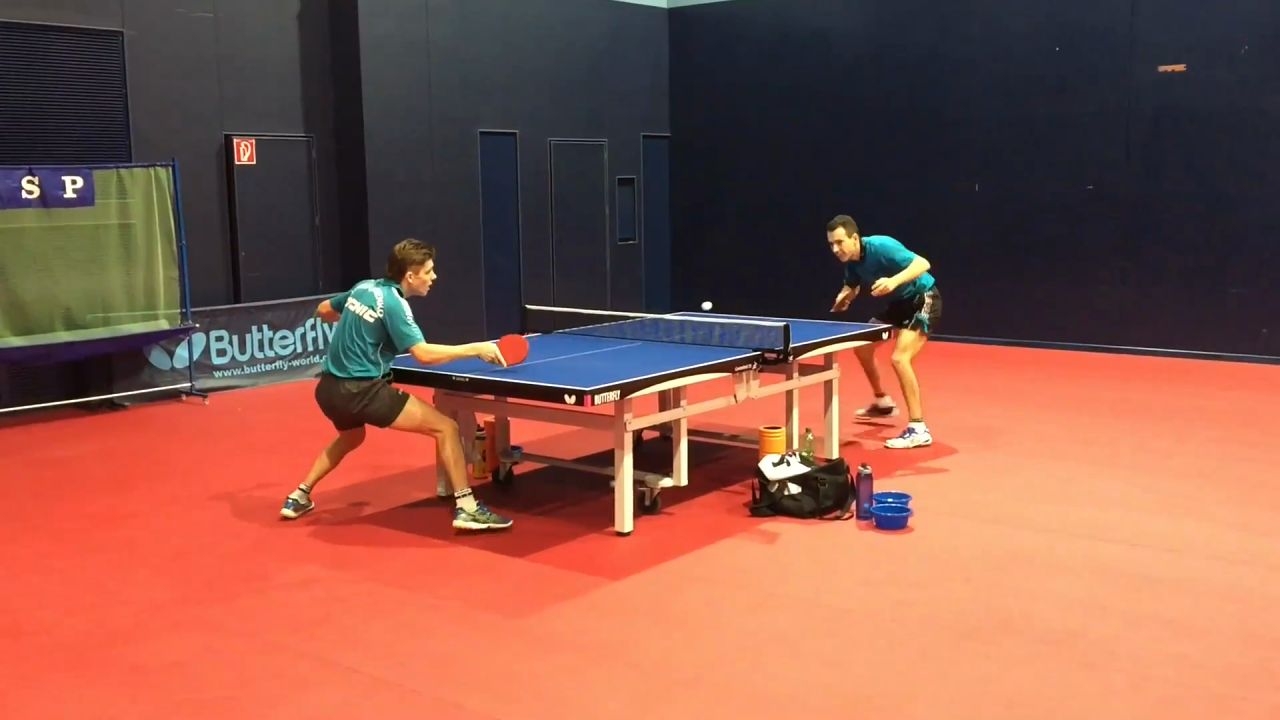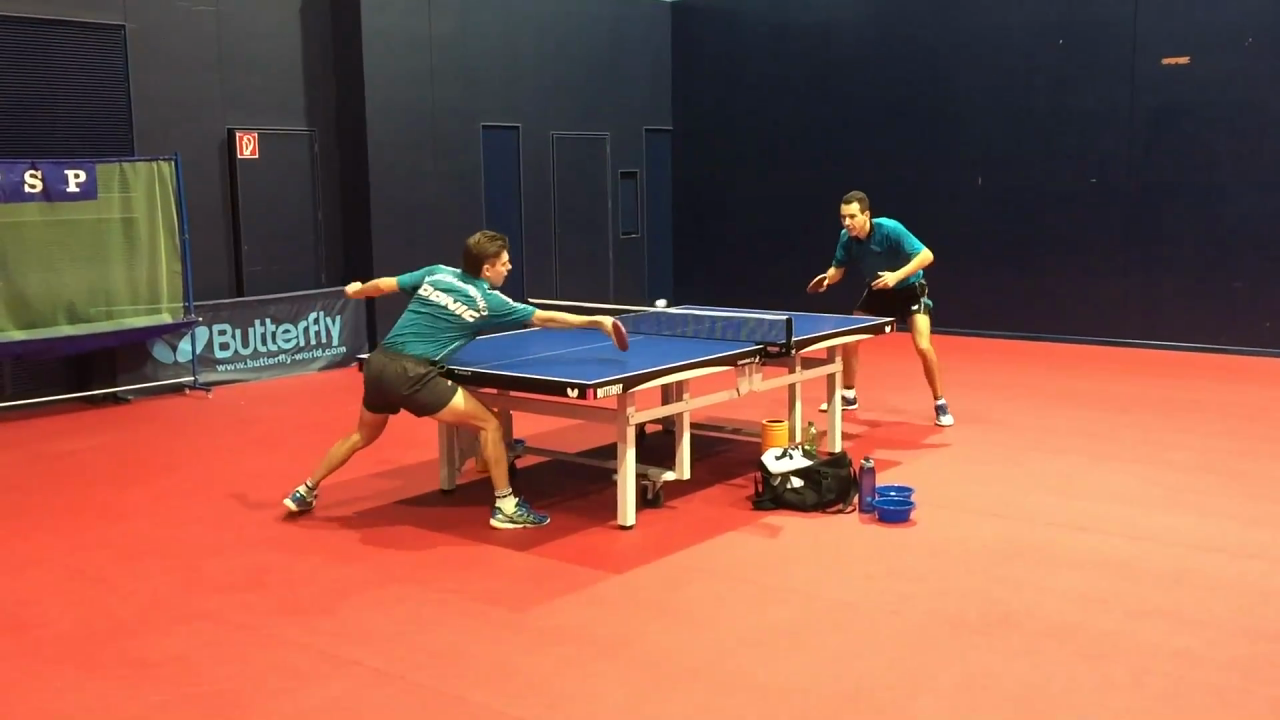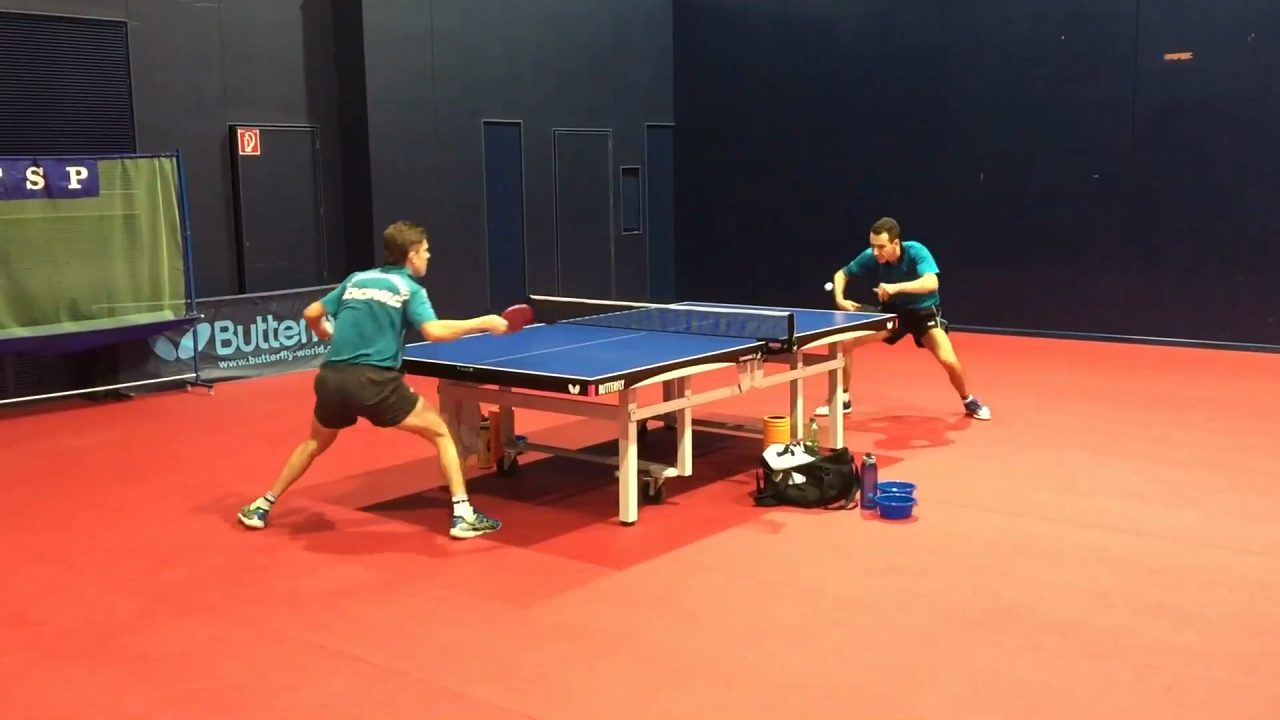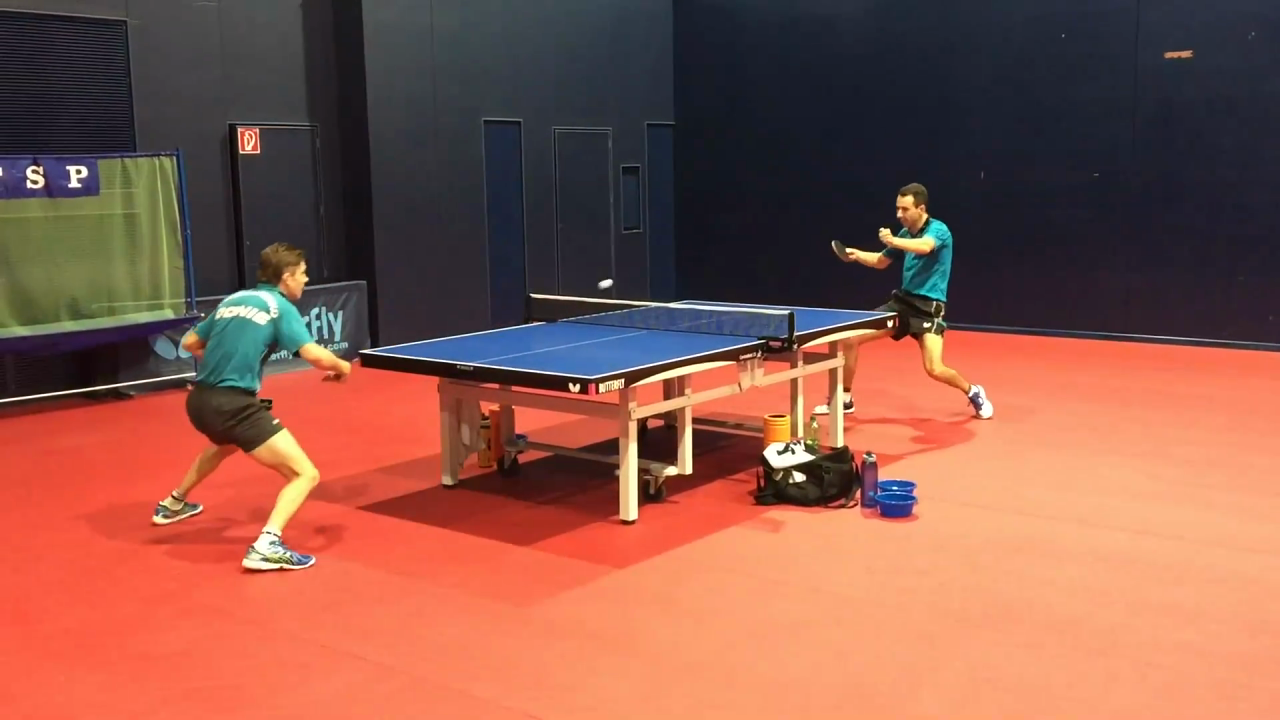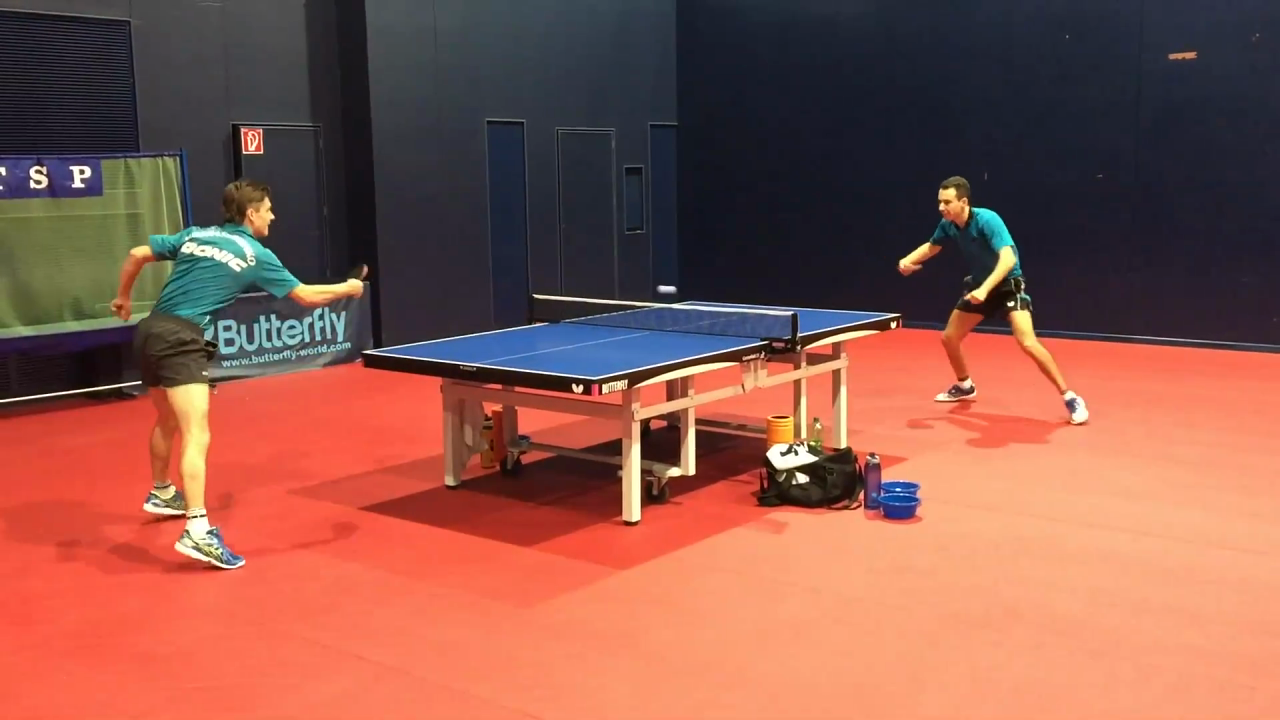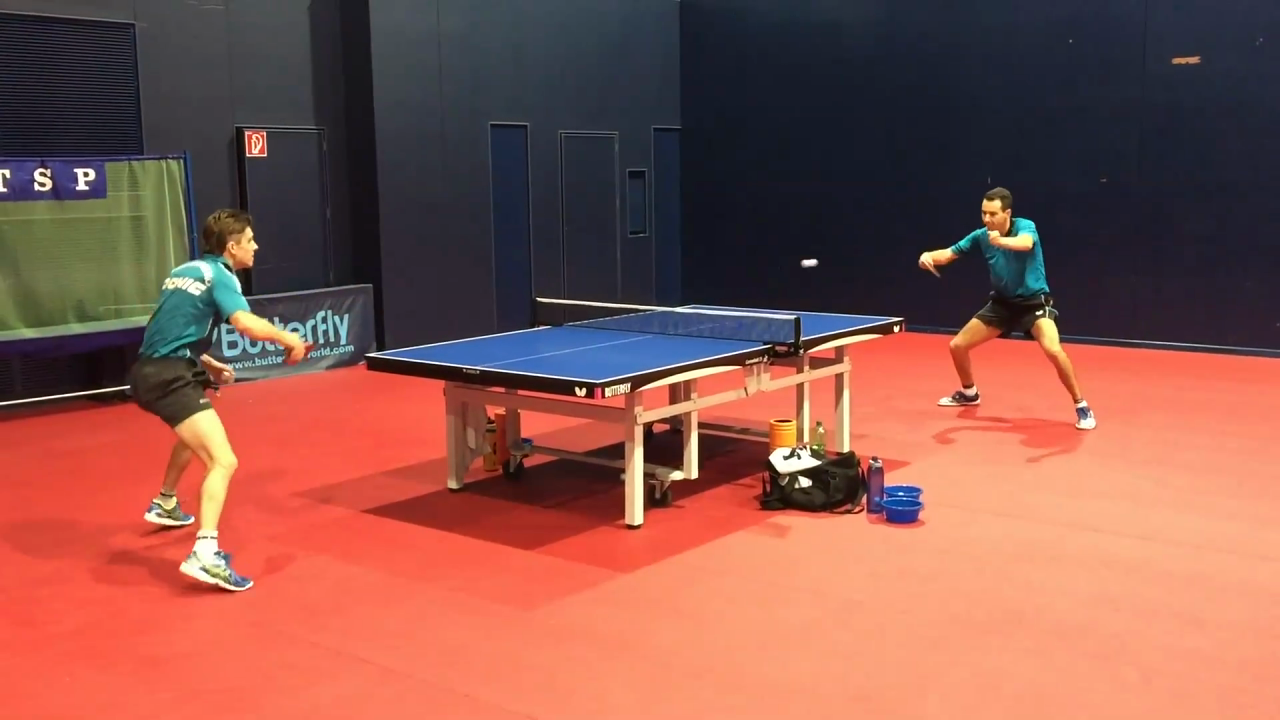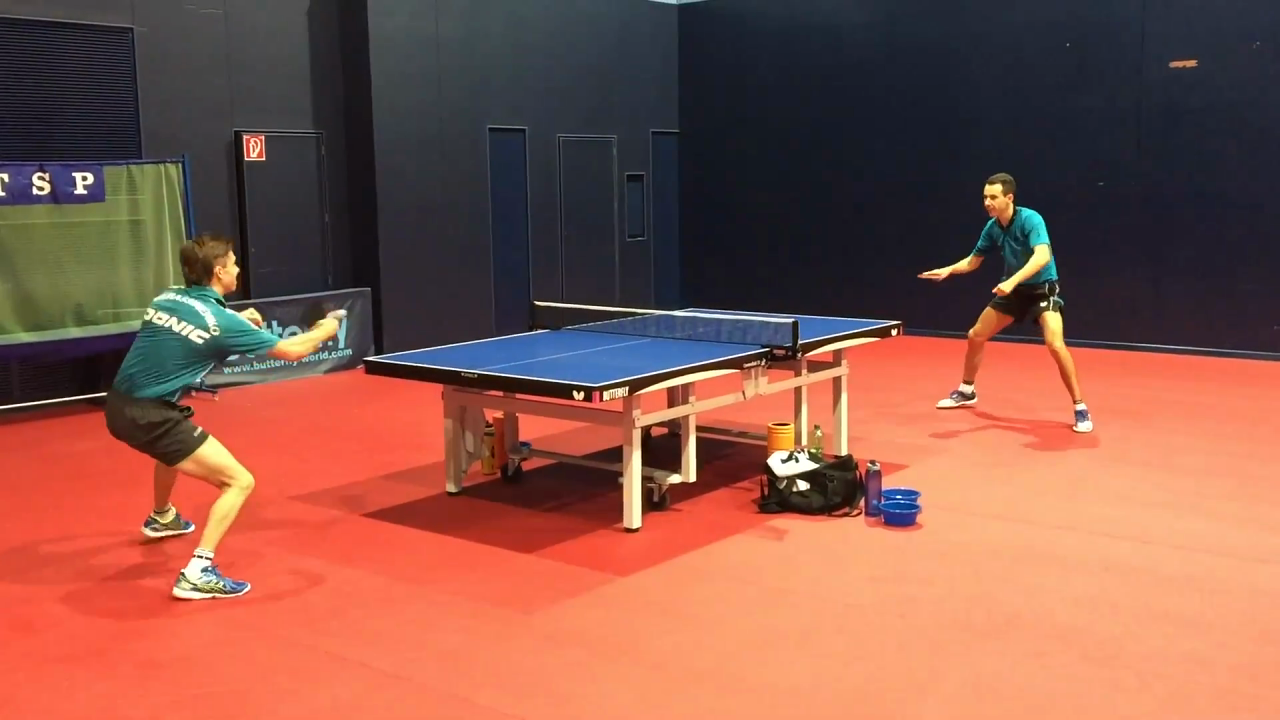
dt=0.4s
person 1, frame 1
left shoulder: (363, 287)
right shoulder: (394, 304)
left elbow: (324, 309)
right elbow: (424, 354)
right wrist: (476, 349)
left hip: (329, 389)
right hip: (362, 391)
left knee: (350, 438)
right knee: (446, 428)
left ankle: (298, 497)
right ankle: (466, 507)
person 1, frame 2
left shoulder: (436, 273)
right shoulder: (488, 302)
left elbow: (383, 285)
right elbow: (544, 318)
left wrist: (357, 290)
right wrist: (597, 322)
left hip: (380, 364)
right hip: (413, 374)
left knee: (363, 435)
right knee: (488, 425)
left ankle: (304, 492)
right ankle: (506, 506)
person 1, frame 3
left shoulder: (356, 279)
right shoulder: (410, 290)
left elbow: (311, 314)
right elbow: (434, 331)
left wrist: (323, 331)
right wrist: (484, 323)
left hip: (332, 378)
right hip: (375, 383)
left knee: (316, 442)
right knee: (440, 434)
left ankle: (262, 506)
right ankle: (463, 514)
person 1, frame 4
left shoulder: (230, 301)
right shoulder: (281, 308)
left elbow: (189, 343)
right elbow: (315, 355)
right wrist: (341, 365)
left hip: (199, 401)
right hip: (235, 405)
left knee: (226, 444)
right knee: (306, 475)
left ankle: (173, 504)
right ankle: (266, 545)
person 1, frame 5
left shoulder: (195, 235)
right shoulder: (256, 255)
left elbow: (137, 256)
right elbow: (304, 297)
left wrist: (124, 296)
right wrist: (347, 288)
left hip: (151, 330)
right hip: (178, 340)
left knee: (166, 420)
right knee: (197, 438)
left ankle: (162, 494)
right ankle: (197, 531)
person 1, frame 6
left shoulder: (184, 271)
right shoulder: (219, 276)
right elbow: (246, 323)
left wrist: (207, 363)
right wrist: (289, 338)
left hip: (146, 372)
right hip: (169, 378)
left knee: (192, 435)
right knee: (223, 462)
left ankle: (164, 504)
right ankle: (205, 554)
person 1, frame 7
left shoulder: (166, 298)
right shoulder: (220, 321)
right elbow: (291, 350)
right wrist: (323, 330)
left hip: (117, 409)
right hip: (148, 419)
left knee: (174, 449)
right knee: (239, 483)
left ankle: (161, 517)
right ankle: (198, 571)
person 2, frame 1
left shoulder: (880, 246)
right shoulder: (851, 259)
left elbow: (922, 264)
right elbow: (851, 287)
left wrist: (894, 280)
right wrist: (845, 296)
left hip: (923, 300)
right hip: (901, 303)
left knee: (898, 358)
right knee: (862, 348)
left ankle: (917, 428)
right ankle: (883, 403)
person 2, frame 2
left shoulder: (890, 229)
right shoulder: (847, 238)
left elbow: (927, 255)
right elbow: (837, 270)
left wrist: (896, 275)
right wrist: (826, 280)
left hip: (909, 289)
right hip: (877, 292)
left knee: (922, 346)
right knee: (849, 341)
left ankle: (939, 404)
right ankle: (848, 395)
person 2, frame 3
left shoulder: (916, 252)
right shoulder: (869, 257)
left elbow: (931, 283)
right elbow: (841, 275)
left wrist: (896, 287)
right wrist: (839, 299)
left hip: (923, 311)
right hip: (890, 310)
left knee: (948, 360)
left ankle: (968, 401)
right ankle: (844, 400)
person 2, frame 4
left shoulder: (938, 230)
right shoulder: (905, 233)
left elbow: (924, 247)
right elbow: (880, 262)
left wrist: (893, 241)
right wrist: (857, 255)
left hip: (928, 307)
right hip: (901, 301)
left knee: (933, 369)
right knee: (850, 339)
left ankle: (973, 393)
right ankle: (844, 399)
person 2, frame 5
left shoulder: (987, 220)
right shoulder: (947, 225)
left elbow: (1008, 258)
right elbow: (932, 247)
left wrist: (985, 289)
right wrist: (908, 260)
left hip: (1008, 286)
right hip: (978, 286)
left knee: (1028, 344)
right knee: (948, 338)
left ankle: (1069, 397)
right ankle: (964, 386)
person 2, frame 6
left shoulder: (1025, 226)
right shoulder: (980, 236)
left elbow: (1026, 244)
right elbow: (949, 254)
left wrist: (1001, 241)
right wrist: (929, 256)
left hip: (1034, 301)
right hip: (1002, 303)
left knee: (1053, 350)
right knee: (957, 346)
left ankle: (1081, 406)
right ankle: (969, 393)
person 2, frame 7
left shoulder: (1030, 219)
right shoulder: (991, 228)
left elbow: (1043, 257)
right elbow: (973, 261)
left wrist: (1012, 281)
right wrist: (948, 270)
left hip: (1041, 290)
right hip: (1011, 292)
left knee: (1055, 345)
right knee: (975, 337)
left ankle: (1079, 407)
right ankle: (966, 391)
